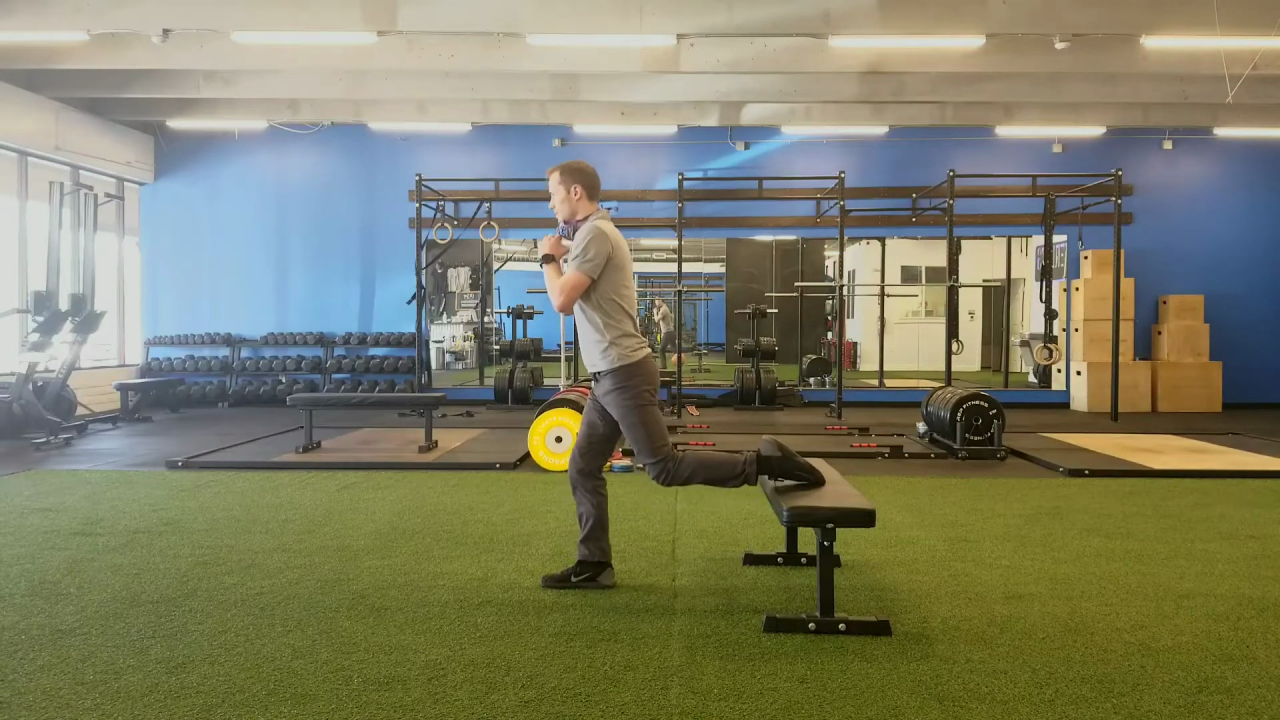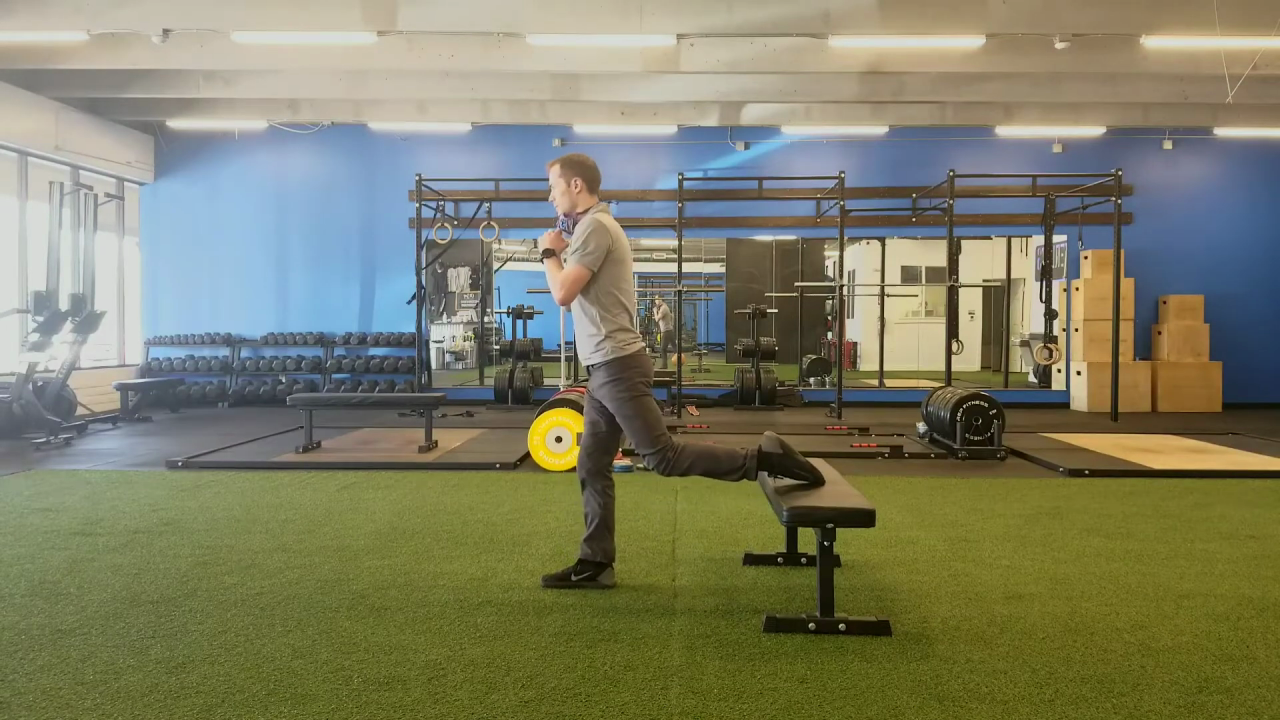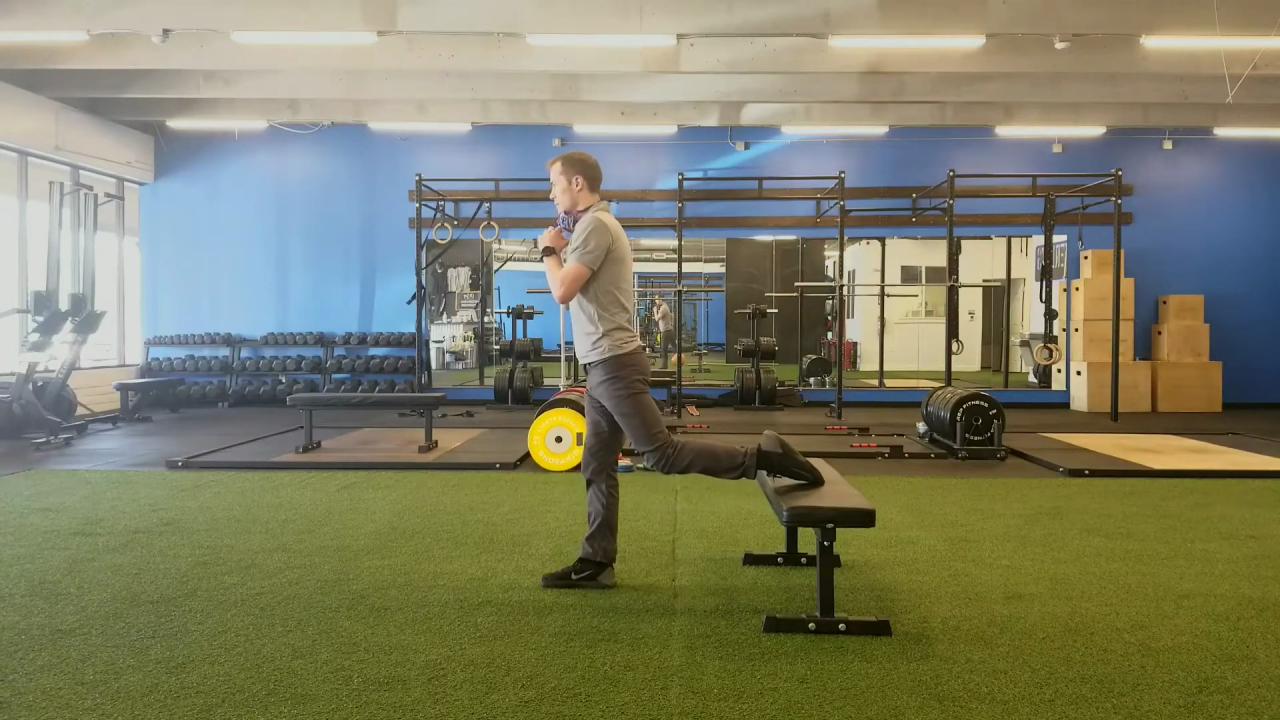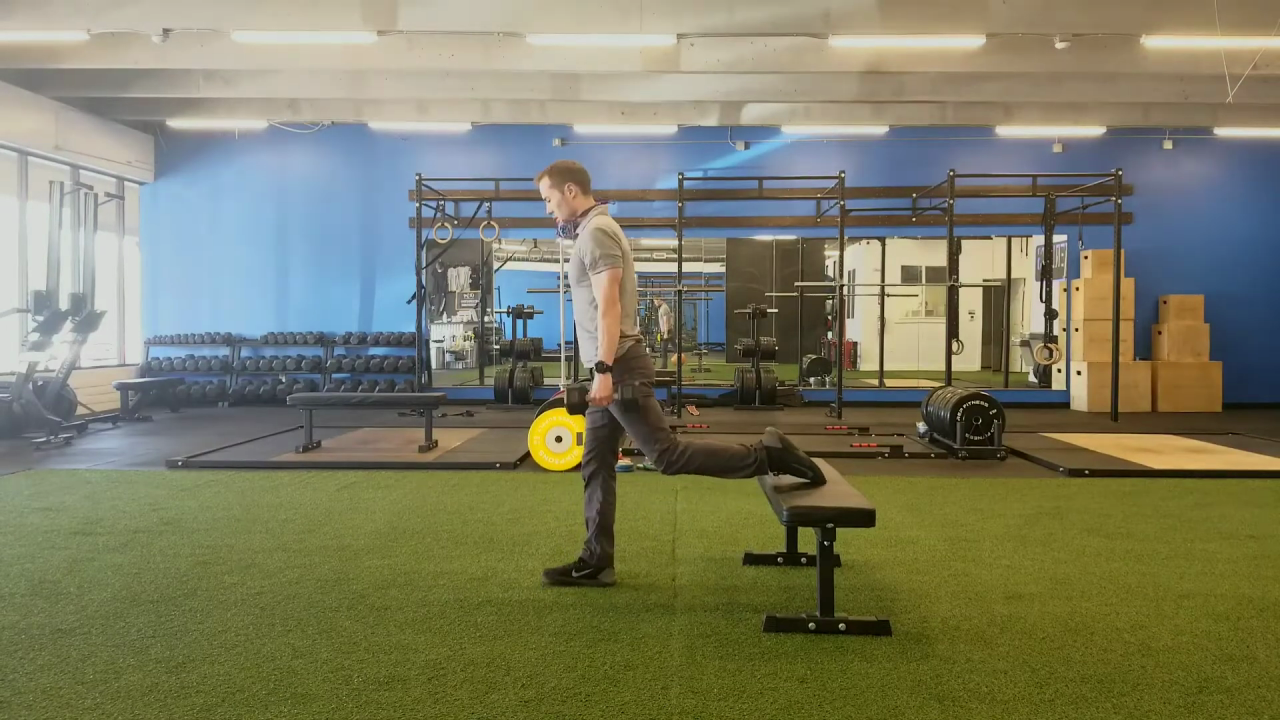
dt=0.2s
person 1, frame 1
left shoulder: (594, 233)
right shoulder: (594, 233)
left elbow: (563, 301)
left wrist: (548, 259)
right wrist: (561, 258)
left hip: (623, 373)
right hip: (609, 375)
left knee: (664, 467)
right knee: (582, 468)
left ankle: (763, 462)
right ankle: (594, 564)
person 1, frame 2
left shoulder: (594, 226)
right shoulder: (594, 226)
left elbow: (563, 294)
left wrist: (549, 253)
right wrist: (562, 252)
left hip: (617, 366)
right hip: (605, 368)
left knee: (664, 456)
right knee: (591, 468)
left ankle: (763, 457)
right ankle: (595, 564)
person 1, frame 3
left shoulder: (594, 225)
right shoulder: (595, 225)
left elbow: (563, 291)
left wrist: (549, 251)
right wrist: (563, 251)
left hip: (614, 364)
right hip: (603, 366)
left knee: (663, 454)
right knee: (597, 468)
left ankle: (762, 457)
right ankle: (596, 563)
person 1, frame 4
left shoulder: (598, 231)
right shoulder: (594, 232)
left elbow: (610, 305)
left wrist: (605, 372)
left hip: (618, 366)
right hip: (609, 366)
left knee: (667, 453)
right knee: (596, 465)
left ankle: (767, 454)
right ankle: (595, 561)
